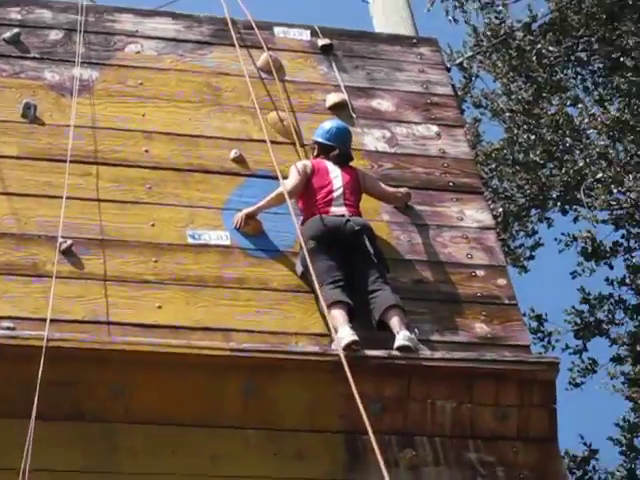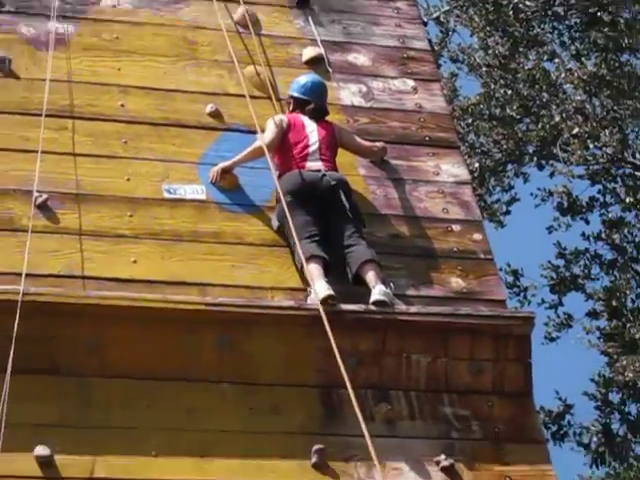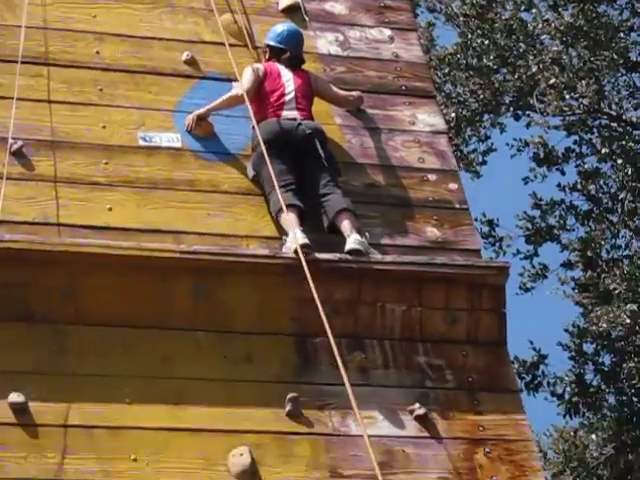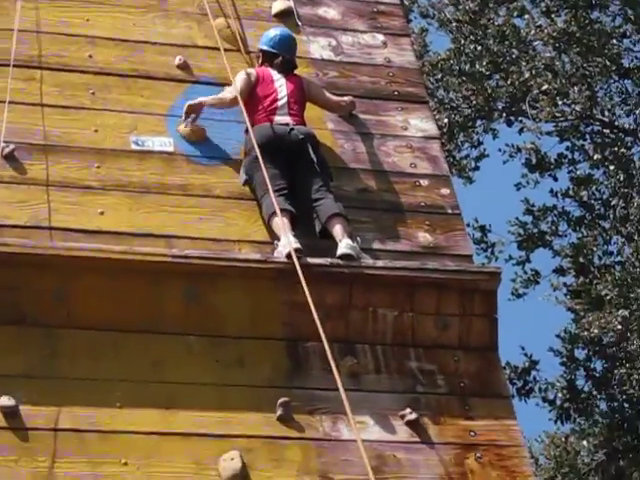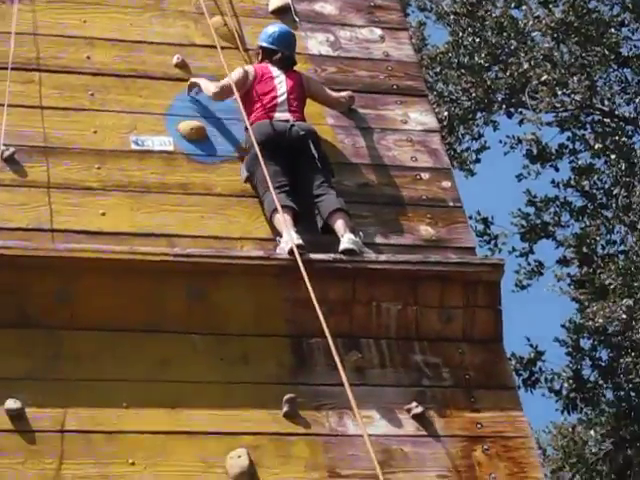
dt=0.1s
person 1, frame 1
left shoulder: (305, 166)
right shoulder: (357, 174)
left elbow: (289, 191)
right elbow: (397, 197)
left wrist: (255, 209)
right wrist: (403, 193)
left hip: (320, 228)
right hip: (357, 228)
left knee: (330, 283)
right knee: (376, 283)
left ankle: (344, 330)
right ankle: (402, 331)
person 1, frame 2
left shoulder: (281, 121)
right shoulder: (333, 129)
left elbow: (265, 145)
right elbow: (373, 151)
left wrist: (230, 163)
right wrist: (380, 148)
left hip: (297, 183)
right hip: (334, 183)
left knee: (306, 238)
right knee: (352, 237)
left ankle: (320, 285)
right ankle: (378, 286)
person 1, frame 3
left shoulder: (258, 69)
right shoulder: (309, 77)
left elbow: (241, 94)
right elbow: (349, 100)
left wrist: (205, 111)
right wrist: (356, 96)
left hip: (273, 132)
right hip: (309, 132)
left knee: (281, 187)
right knee: (327, 187)
left ankle: (295, 233)
right ankle: (353, 235)
person 1, frame 4
left shoulder: (250, 75)
right shoulder: (302, 82)
left elbow: (229, 98)
right elbow: (341, 106)
left wrist: (199, 101)
right wrist: (347, 101)
left hip: (264, 136)
right hip: (301, 136)
left knee: (273, 192)
right knee: (320, 191)
left ankle: (287, 238)
right ankle: (345, 239)
person 1, frame 5
left shoulder: (248, 72)
right shoulder: (301, 79)
left elbow: (218, 92)
right elbow: (340, 102)
left wrist: (200, 81)
right wrist: (347, 96)
left hip: (264, 134)
right hip: (302, 133)
left knee: (274, 189)
right knee: (321, 187)
left ankle: (289, 234)
right ankle: (347, 235)
